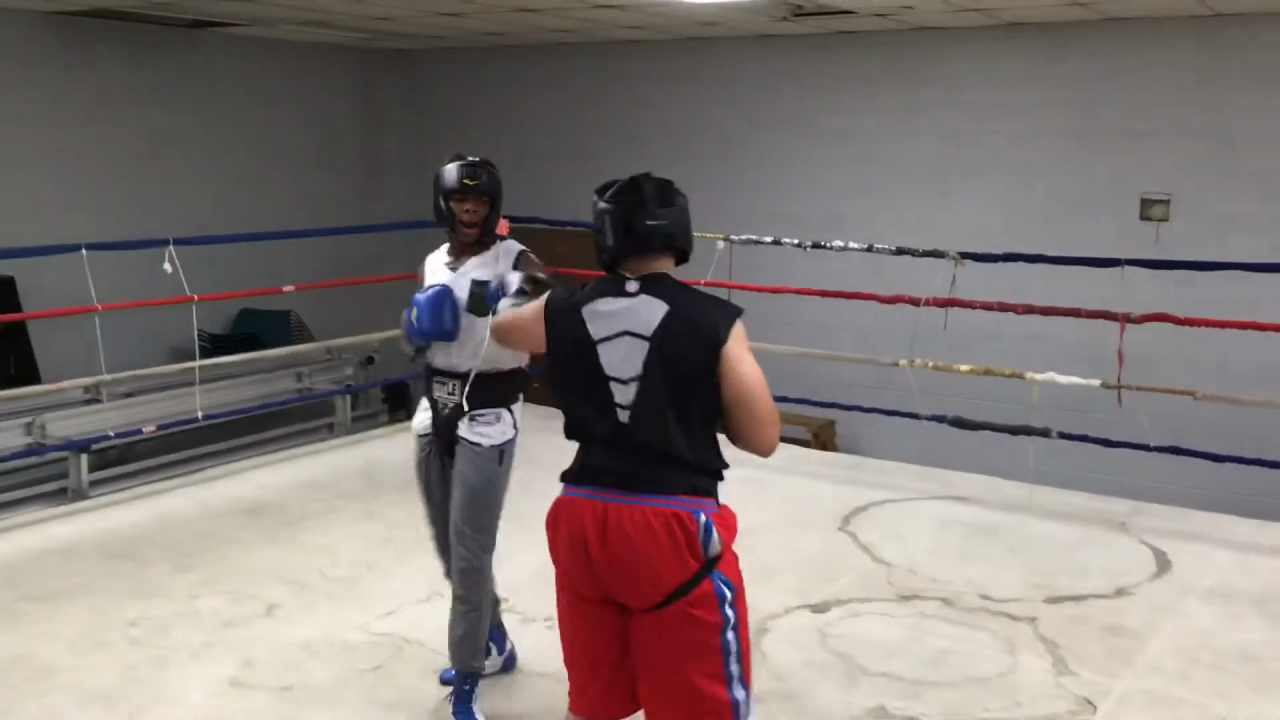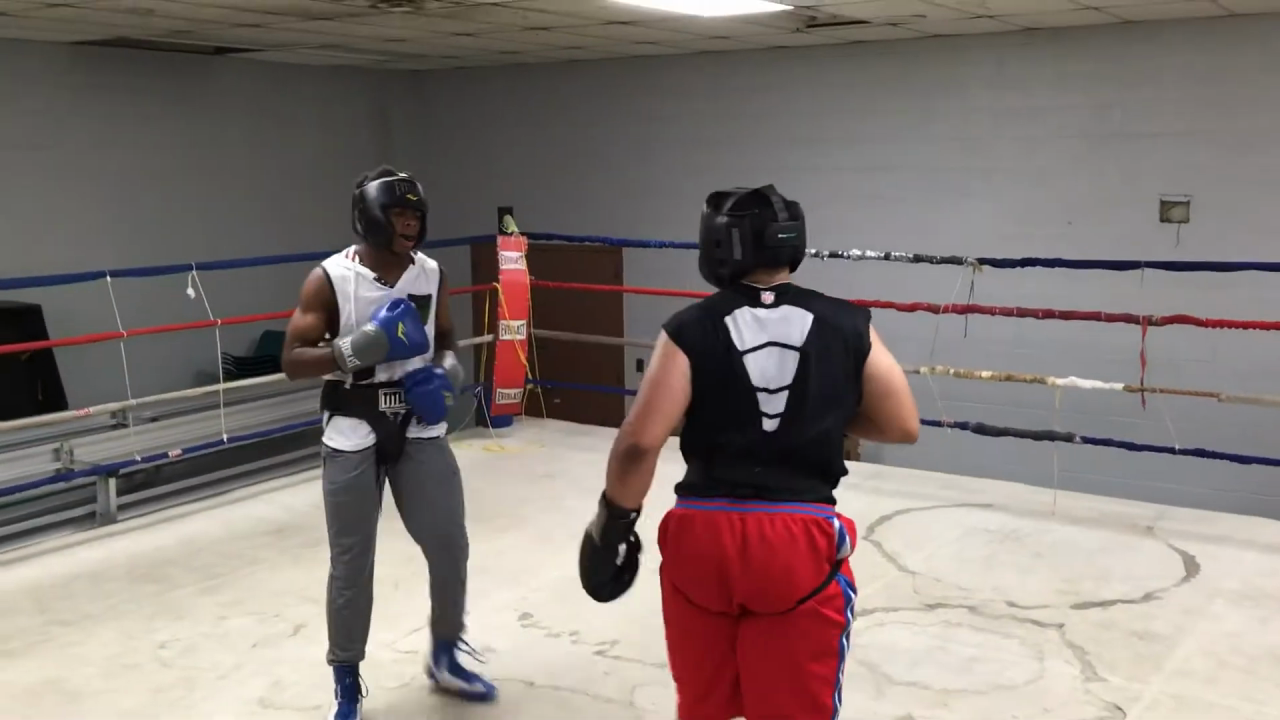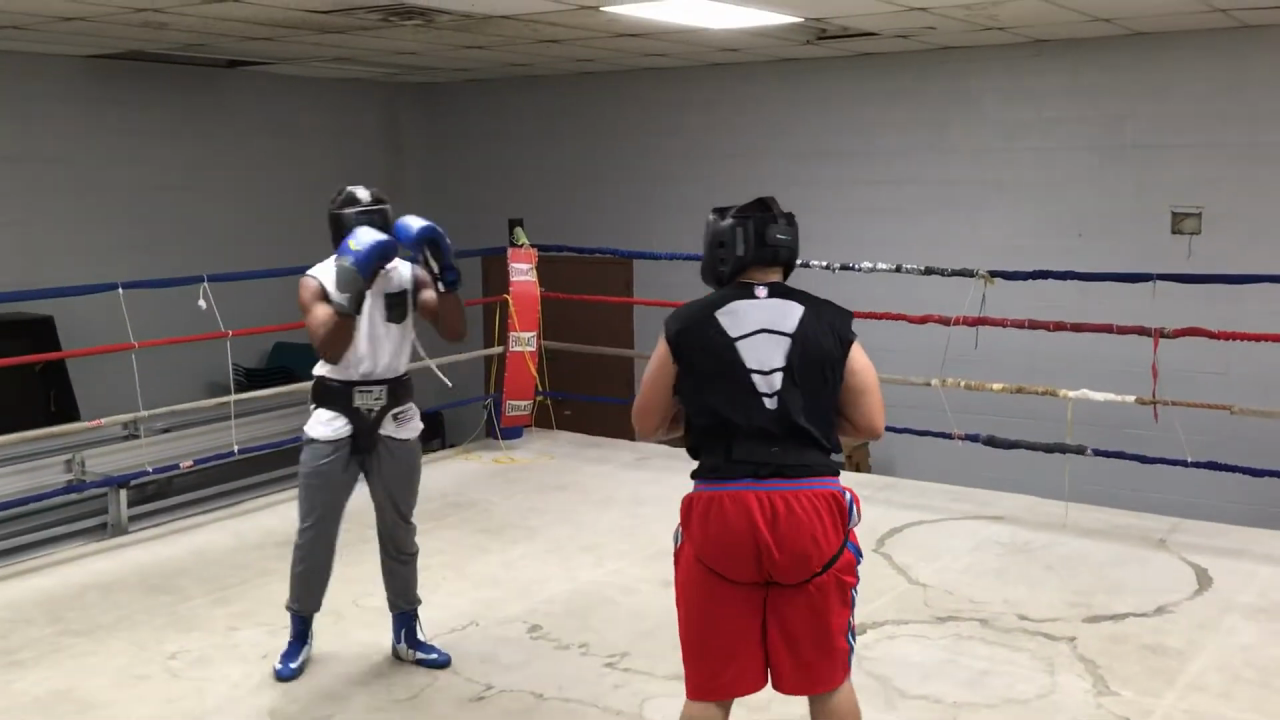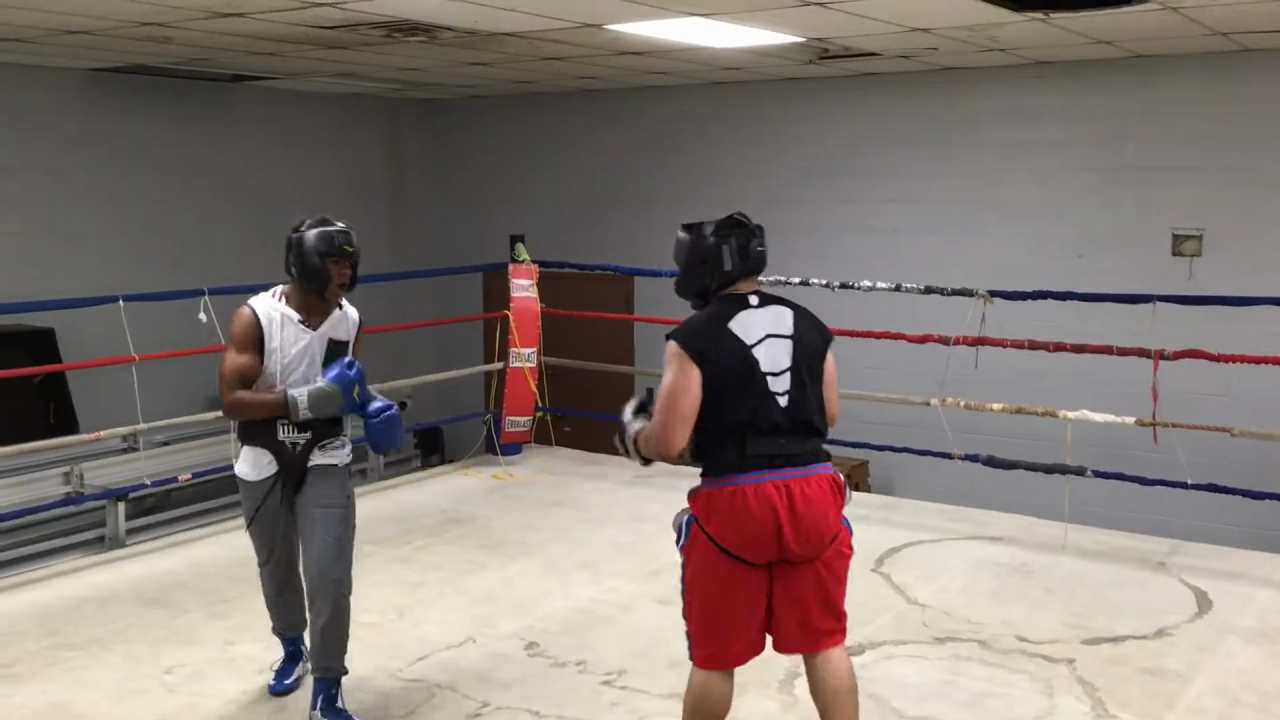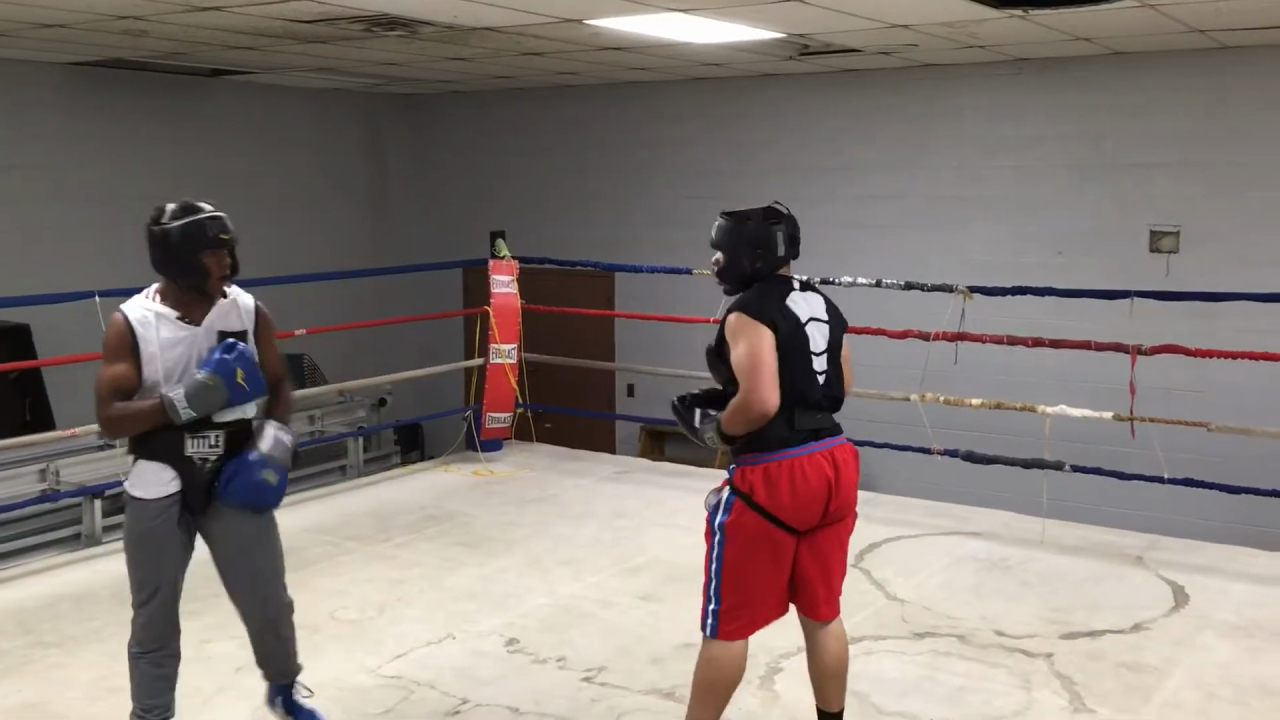
dt=0.7s
person 1, frame 1
left shoulder: (516, 261)
right shoulder: (432, 264)
right wrist: (415, 327)
left hip: (487, 424)
right hip: (434, 417)
left knee: (469, 556)
right knee: (452, 551)
right ankle: (492, 644)
person 1, frame 2
left shoulder: (431, 275)
right shoulder: (329, 279)
right elbow: (292, 361)
left wrist: (448, 372)
right wrist: (358, 348)
left hip: (420, 429)
right hip: (353, 433)
left knee: (449, 545)
right knee: (350, 563)
left ankle: (445, 657)
person 1, frame 3
left shoulder: (407, 272)
right shoulder: (317, 282)
left elbow: (455, 333)
right elbow: (326, 348)
left wrist: (445, 271)
right wrist: (350, 290)
left hip: (393, 420)
right hip: (333, 422)
left knee: (398, 531)
right knee: (315, 534)
left ankle: (406, 634)
right ankle: (299, 635)
person 1, frame 4
left shoulder: (350, 320)
right shoulder: (255, 316)
right elbow: (231, 399)
left wrist: (371, 405)
right wrist: (306, 399)
left hip: (324, 459)
right hip: (263, 461)
left knee: (330, 582)
right knee: (277, 571)
right ankle: (293, 651)
person 1, frame 5
left shoulder: (248, 309)
right shoulder: (129, 321)
left elbow: (278, 388)
right elbow: (111, 421)
left wrist: (274, 440)
right wrist: (186, 400)
left hip: (236, 474)
right hip: (159, 482)
left knee: (269, 605)
right knee: (154, 624)
person 2, frame 1
left shoulder: (566, 313)
right shoulder: (715, 321)
left elbow: (504, 328)
right elbow: (762, 439)
left wrist: (517, 298)
left hip: (585, 521)
right hip: (677, 528)
person 2, frame 2
left shoulder: (690, 330)
right shoulder: (848, 327)
left elbow: (640, 441)
right elbow: (903, 426)
left wrist: (614, 518)
left hip: (702, 533)
right hip: (801, 542)
person 2, frame 3
left shoulder: (688, 325)
right shoulder: (831, 324)
left elbow: (648, 423)
right elbow: (869, 424)
left hip: (721, 513)
right hip: (812, 511)
person 2, frame 4
left shoulder: (694, 339)
right shoulder: (808, 325)
left elbow: (669, 444)
left wrist: (634, 432)
left hip: (733, 505)
right hip: (812, 494)
left knee: (713, 658)
right knee: (824, 643)
person 2, frame 5
left shoulder: (750, 311)
right shoulder: (822, 305)
left elbow: (760, 404)
left wrist: (713, 428)
left hip: (772, 477)
right hip: (832, 466)
left knee: (728, 624)
right knee: (822, 614)
